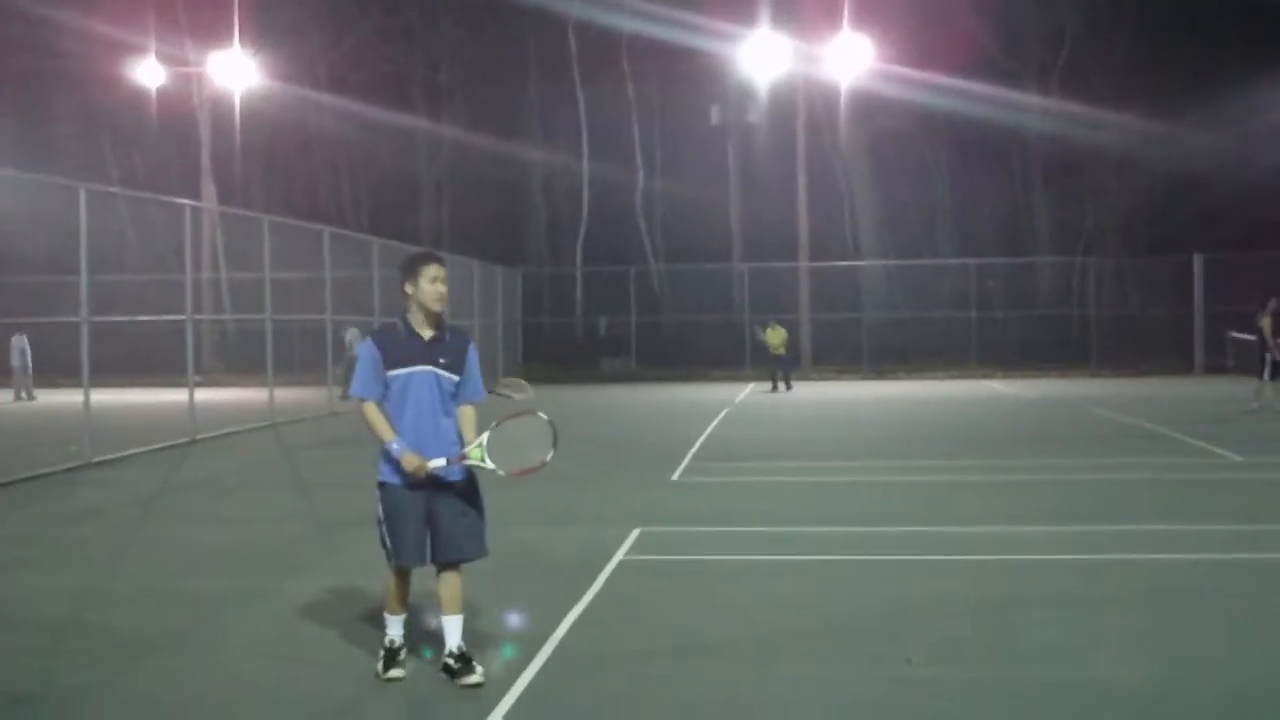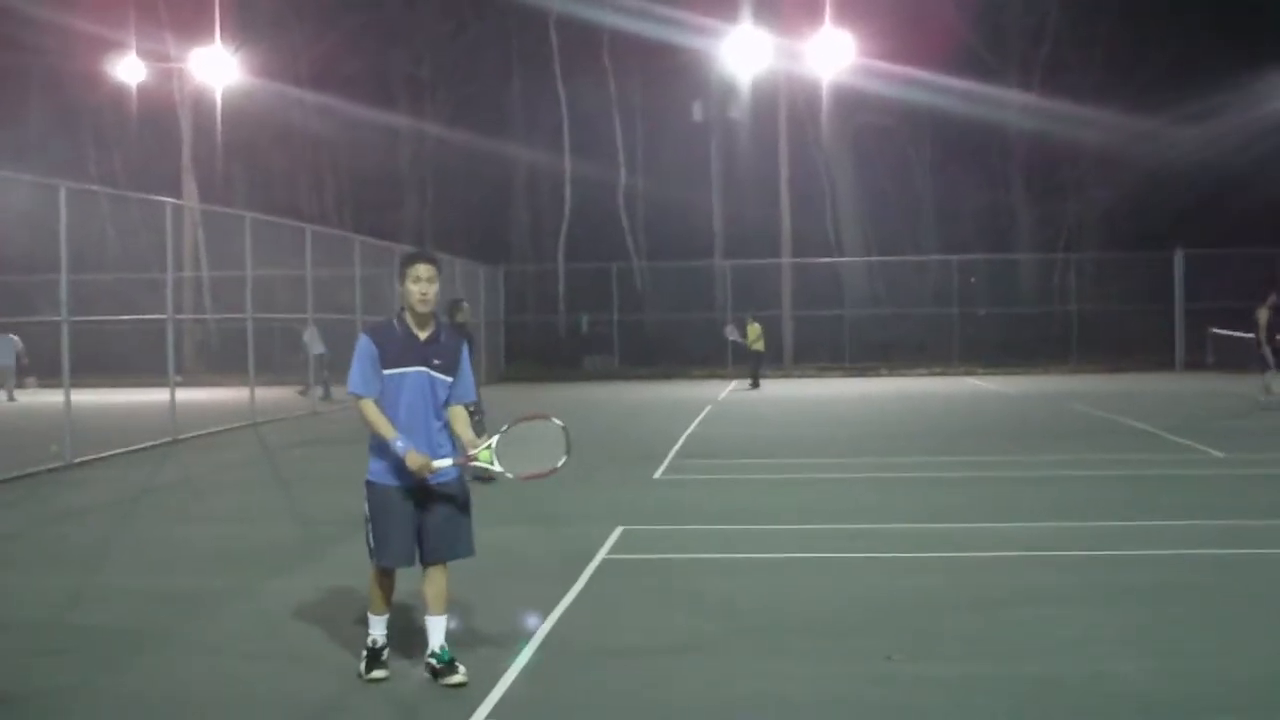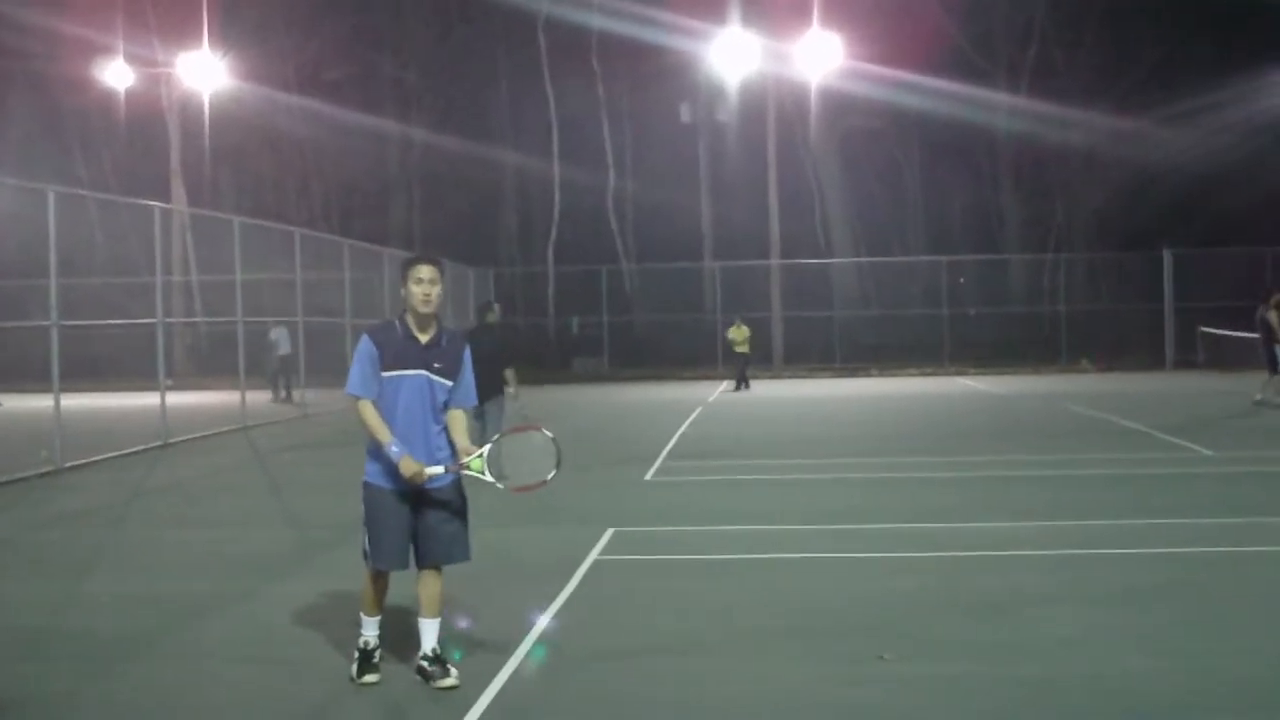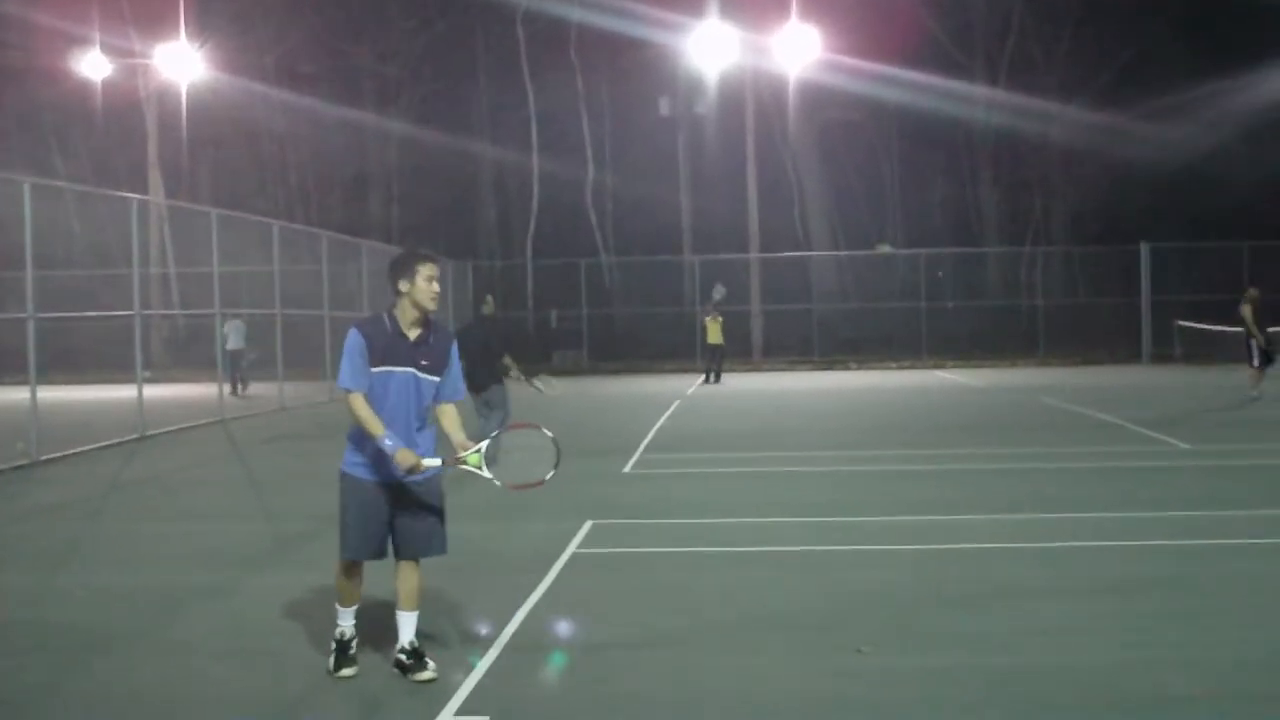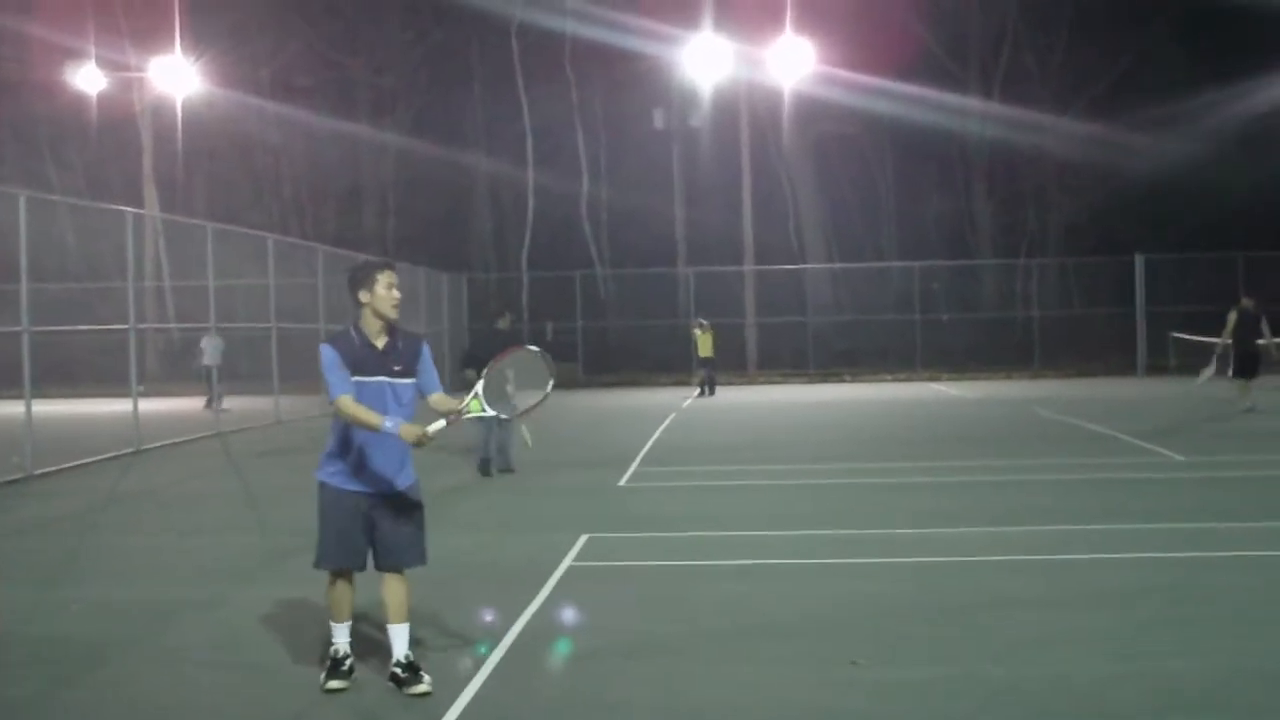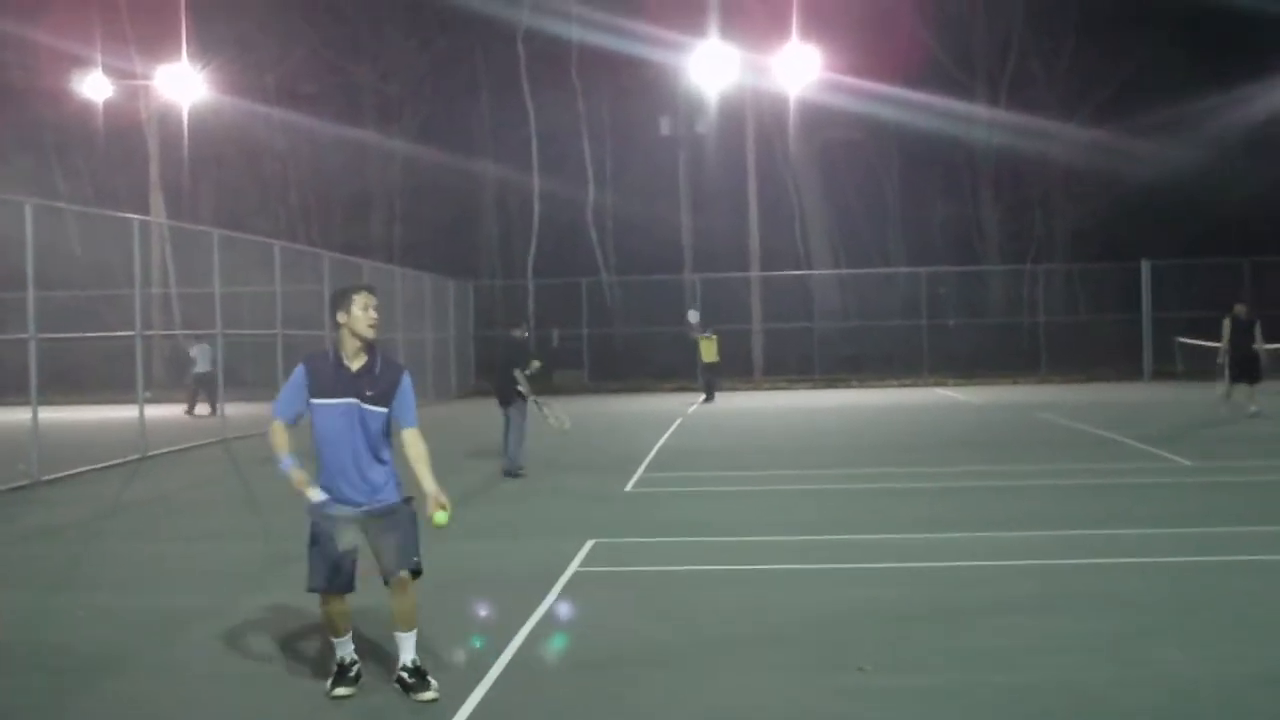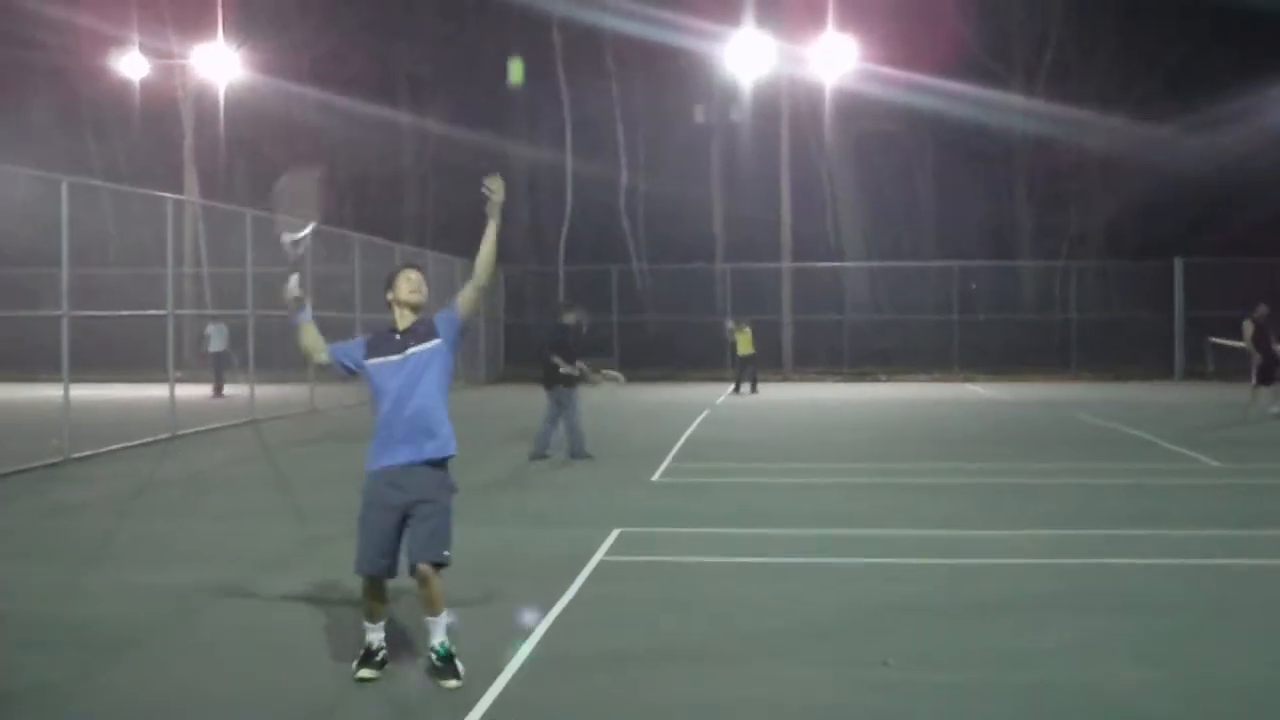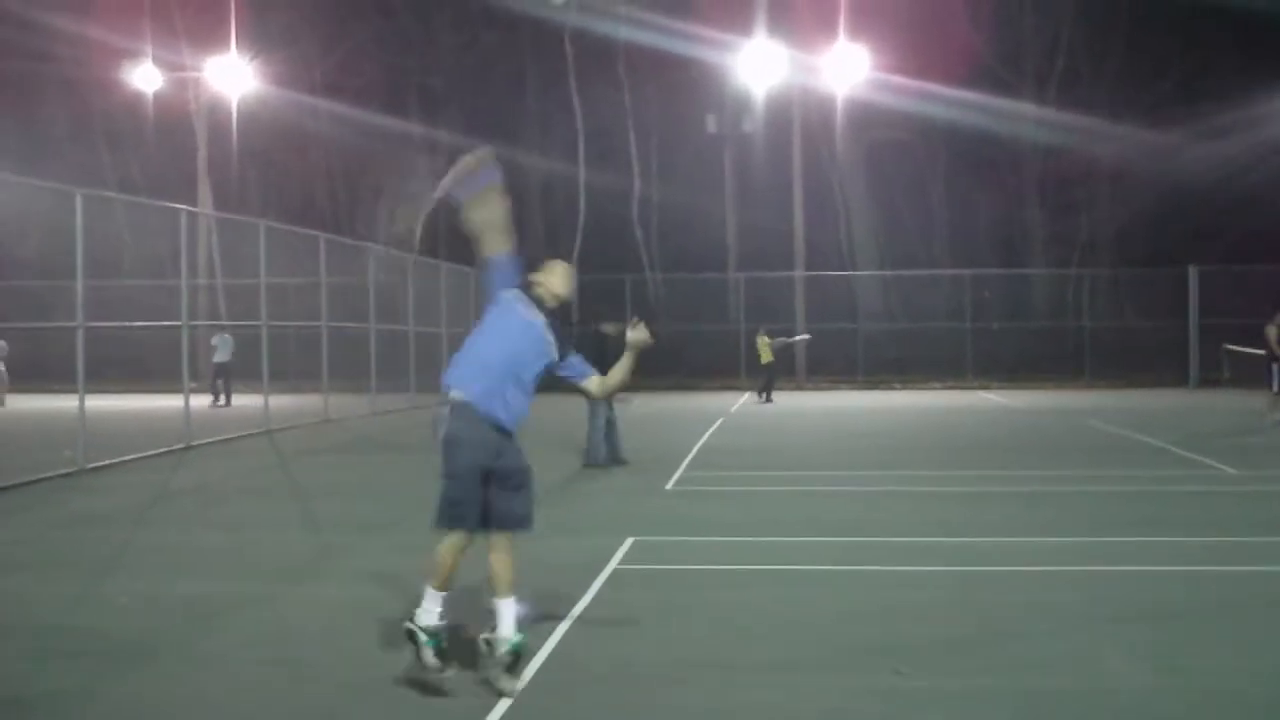
dt=0.5s
person 1, frame 1
left shoulder: (461, 344)
right shoulder: (381, 342)
left elbow: (465, 404)
right elbow: (368, 404)
left wrist: (472, 442)
right wrist: (400, 450)
left hip: (453, 473)
right hip: (400, 474)
left knee: (452, 560)
right knee: (401, 562)
left ankle: (454, 650)
right ankle: (393, 641)
person 1, frame 2
left shoulder: (454, 344)
right shoulder: (375, 339)
left elbow: (455, 404)
right elbow: (365, 402)
left wrist: (469, 439)
right wrist: (403, 448)
left hip: (442, 474)
right hip: (389, 473)
left knee: (437, 559)
right knee: (385, 562)
left ankle: (437, 649)
right ankle: (376, 641)
person 1, frame 3
left shoulder: (457, 347)
right shoulder: (376, 341)
left elbow: (455, 408)
right elbow: (364, 404)
left wrist: (463, 445)
right wrist: (398, 454)
left hip: (439, 476)
right hip: (386, 476)
left knee: (433, 563)
right knee: (380, 565)
left ankle: (429, 652)
right ankle: (368, 642)
person 1, frame 4
left shoulder: (443, 342)
right shoulder: (364, 335)
left elbow: (445, 403)
right elbow: (355, 398)
left wrist: (459, 440)
right wrist: (393, 446)
left hip: (419, 470)
right hip: (366, 468)
left knee: (410, 556)
right knee: (354, 556)
left ankle: (406, 645)
right ankle: (345, 634)
person 1, frame 5
left shoulder: (414, 347)
right shoulder: (335, 349)
left elbow: (435, 397)
right elbow: (346, 407)
left wrist: (461, 407)
right wrist: (395, 426)
left hip: (397, 481)
right hip: (344, 480)
left knee: (396, 568)
right knee: (342, 569)
left ankle: (401, 660)
right ankle: (341, 652)
person 1, frame 6
left shoulder: (394, 375)
right shoulder: (310, 370)
left elbow: (409, 435)
right elbow: (278, 424)
left wrist: (430, 487)
right wrist: (289, 466)
left hip: (386, 498)
right hip: (331, 503)
left knee: (401, 577)
right knee: (331, 591)
left ankle: (408, 664)
right ankle: (346, 661)
person 1, frame 7
left shoulder: (442, 330)
right shoulder: (370, 347)
left elbow: (479, 280)
right elbow: (319, 353)
left wrist: (494, 217)
right wrist: (301, 310)
left hip: (430, 473)
right hip: (382, 474)
left knee: (426, 569)
right knee: (372, 572)
left ankle: (438, 648)
right ankle: (375, 644)
person 1, frame 8
left shoulder: (556, 345)
right shoulder: (509, 293)
left elbow: (602, 388)
right elbow: (492, 232)
left wrist: (631, 351)
right wrist: (484, 182)
left hip: (501, 435)
right hip: (468, 417)
left knee: (503, 534)
right knee: (459, 528)
left ankle: (503, 639)
right ankle: (427, 623)
